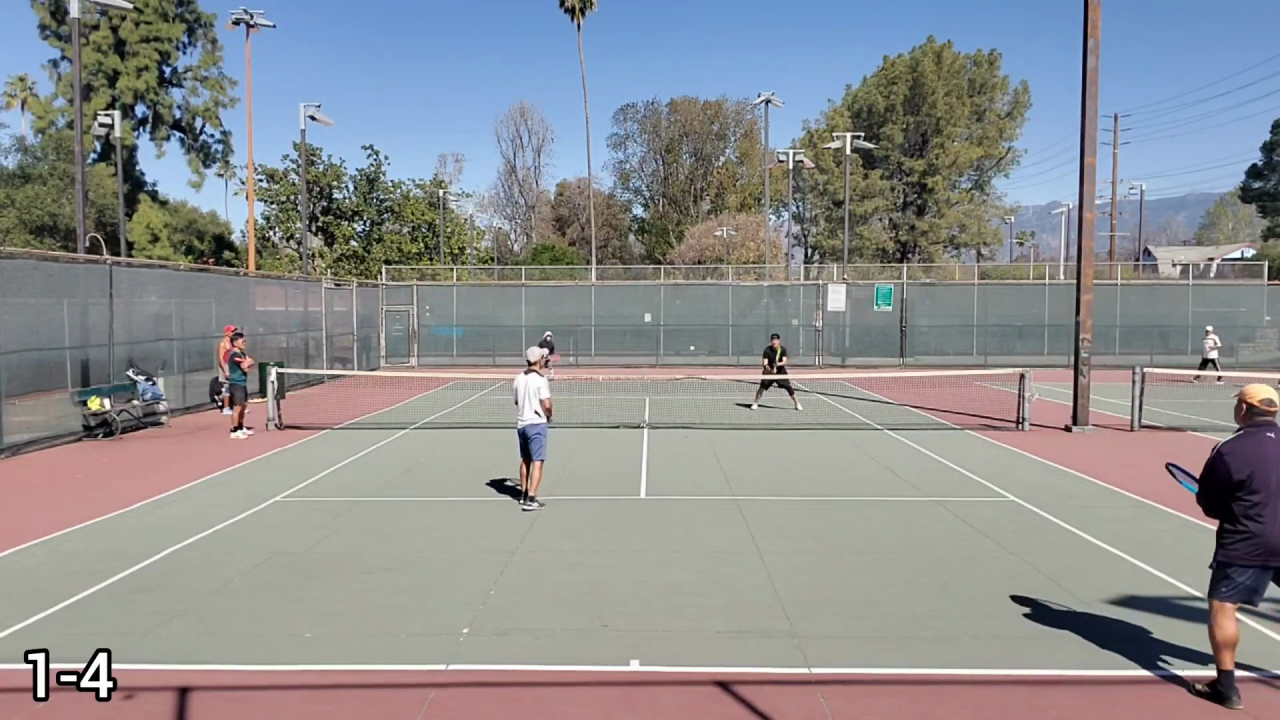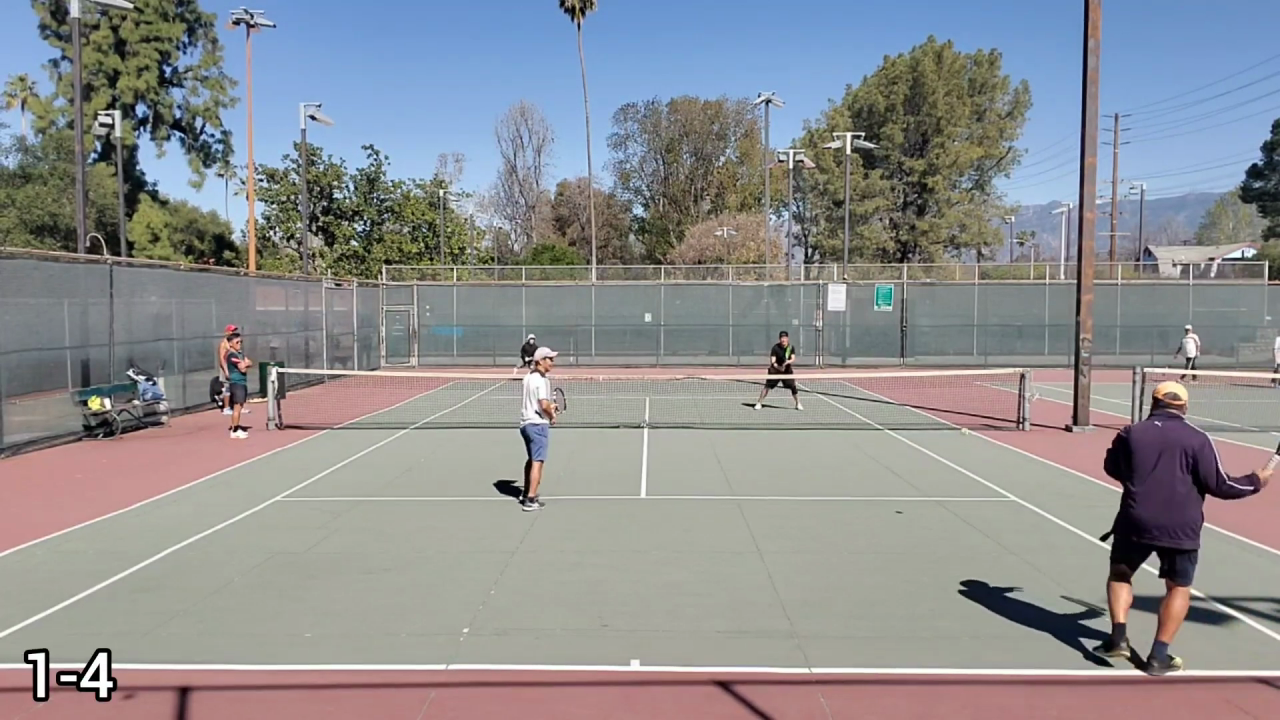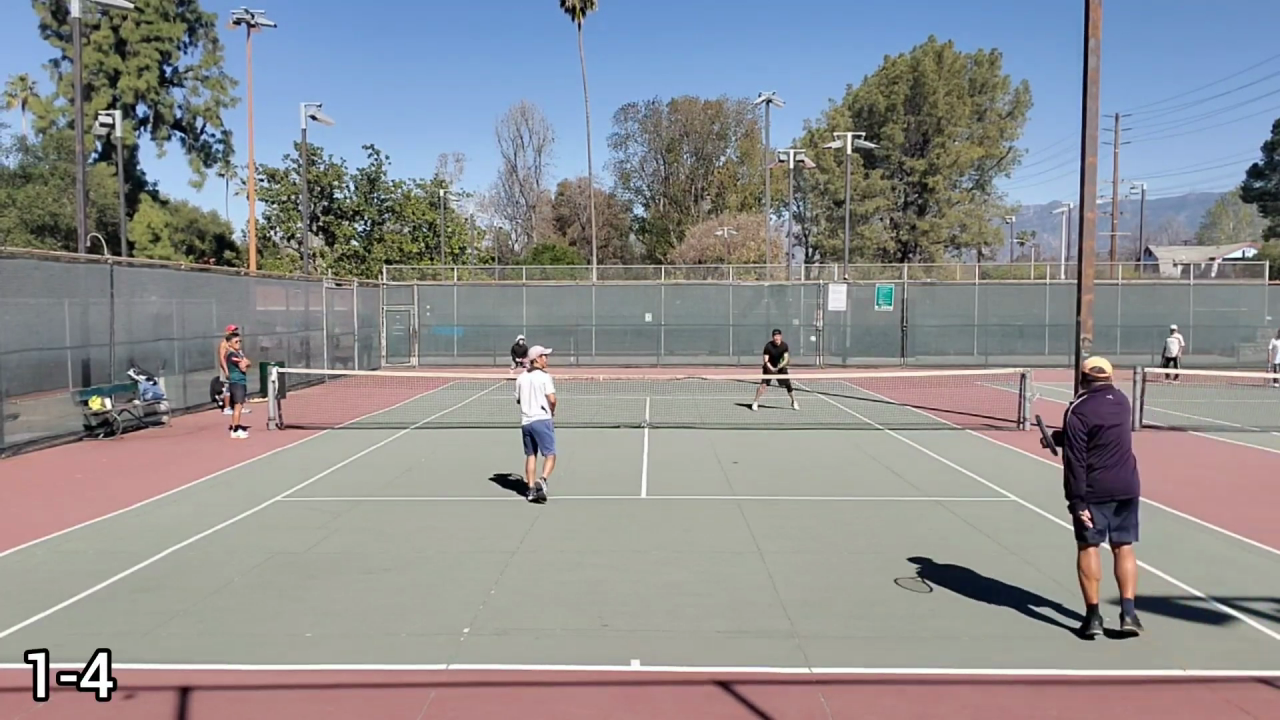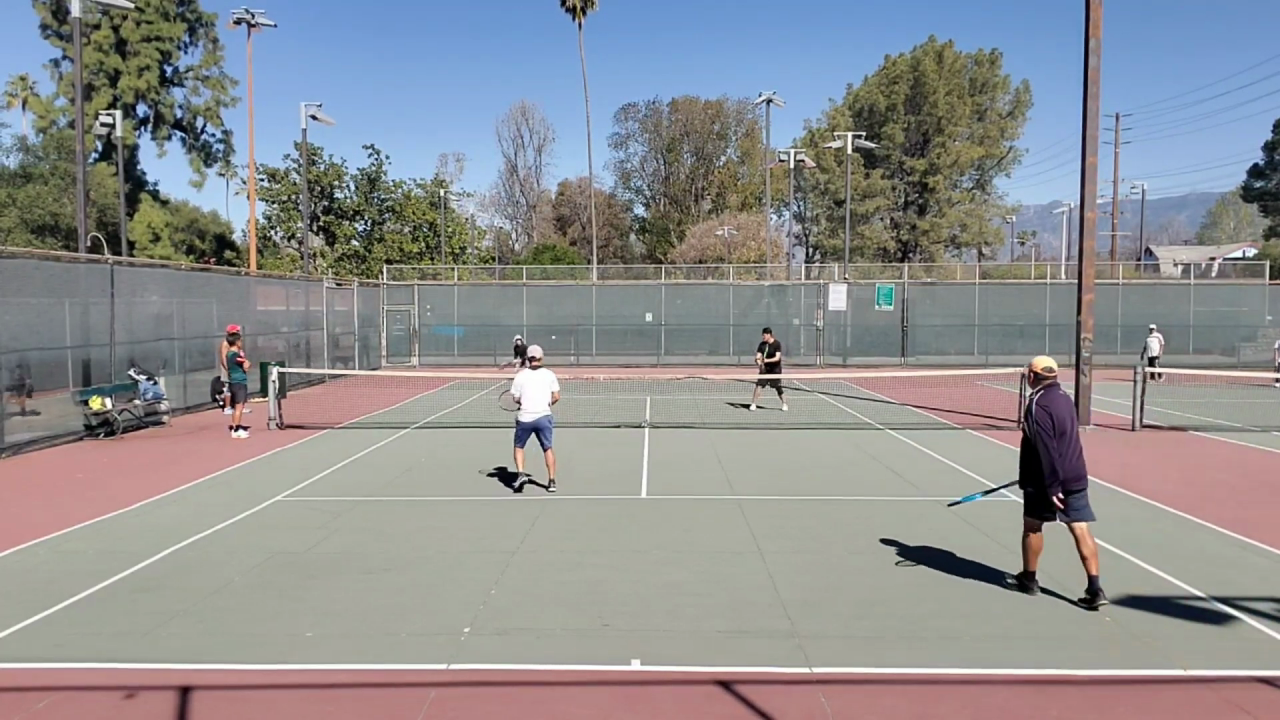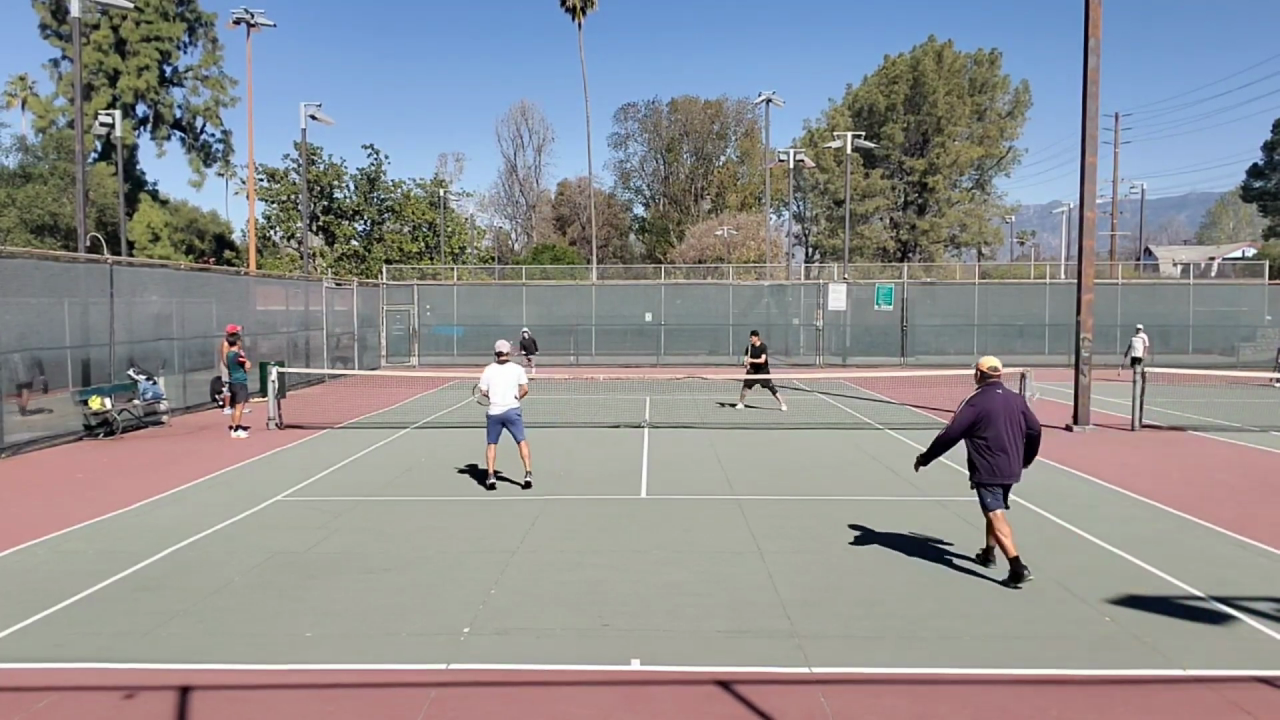
dt=0.5s
person 1, frame 1
left shoulder: (1228, 451)
left elbow: (1208, 504)
left wrist: (1231, 506)
left hip: (1244, 546)
left knee: (1221, 606)
left ankle: (1225, 686)
person 1, frame 2
left shoulder: (1130, 434)
right shoulder: (1197, 440)
left elbow: (1113, 467)
right elbow: (1219, 487)
right wrist: (1255, 482)
left hip: (1136, 524)
right hip: (1181, 528)
left knee: (1119, 574)
right knee: (1179, 588)
left ankle: (1118, 637)
right ankle: (1160, 655)
person 1, frame 3
left shoulder: (1078, 410)
right shoulder: (1122, 401)
left elbow: (1076, 458)
left wrist: (1078, 502)
right wrist: (1060, 436)
left hip: (1095, 490)
right hip: (1126, 487)
left knee: (1087, 548)
right knee: (1124, 548)
left ankle: (1093, 617)
right ankle: (1128, 612)
person 1, frame 4
left shoulder: (1038, 404)
right shoulder: (1064, 398)
left elbow: (1045, 449)
left wrist: (1051, 486)
left hip: (1045, 480)
right hip: (1076, 475)
left knee: (1033, 525)
right knee: (1081, 529)
left ankle: (1029, 579)
right ankle: (1094, 589)
person 1, frame 5
left shoulder: (974, 403)
right shoulder: (1018, 400)
left elbow: (950, 436)
right elbow: (1034, 432)
left wrist: (925, 457)
right wrist: (1025, 460)
left hip: (986, 471)
right hip: (1010, 469)
left knee: (994, 516)
right knee: (997, 509)
left ankle: (1018, 567)
right ankle: (989, 554)
